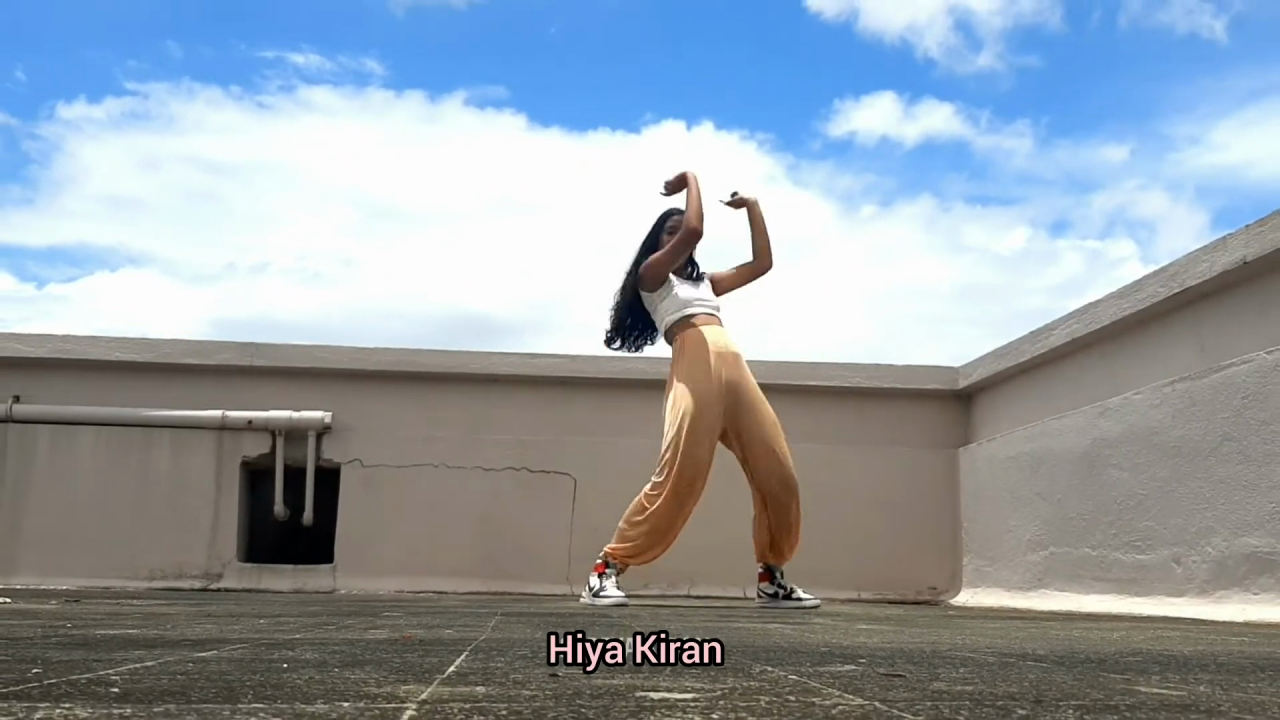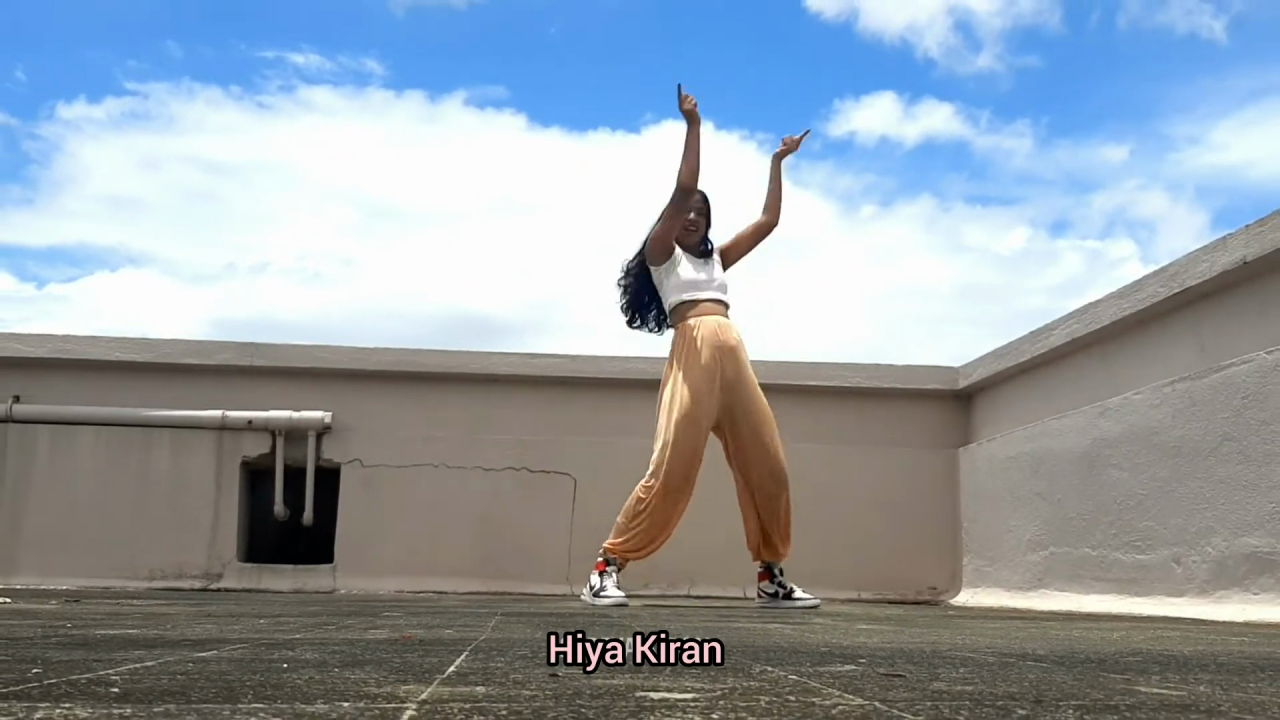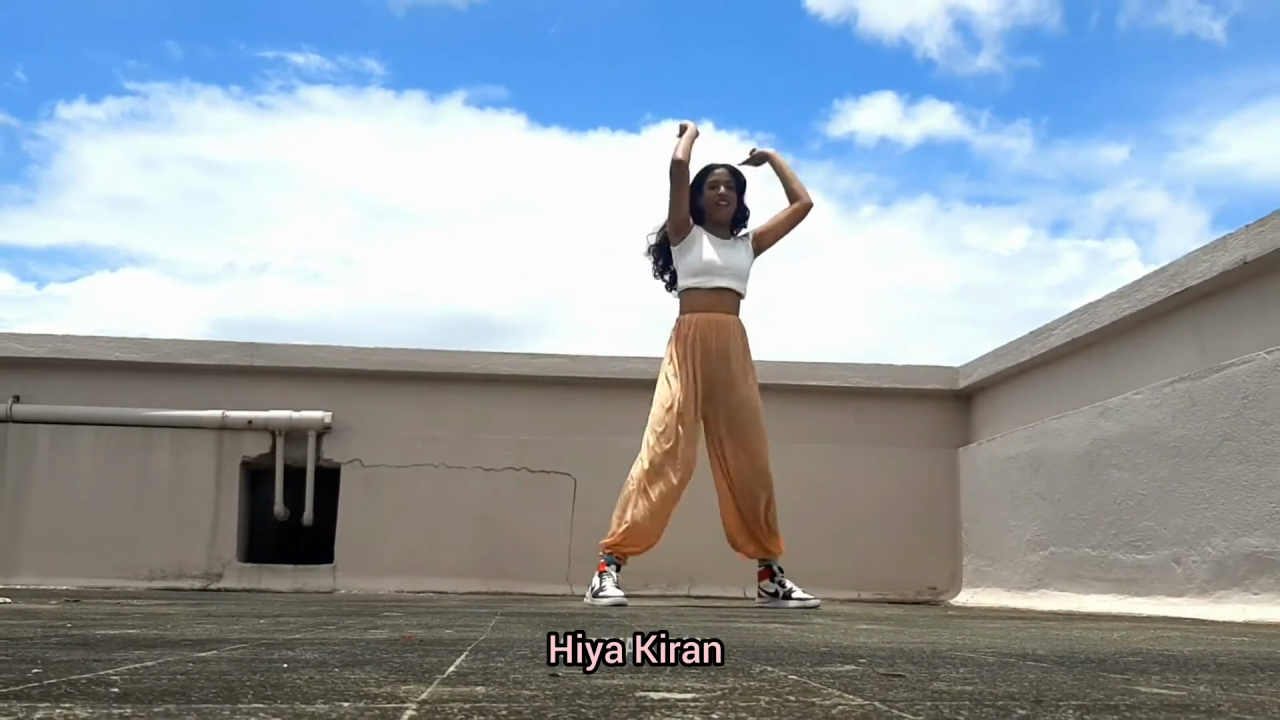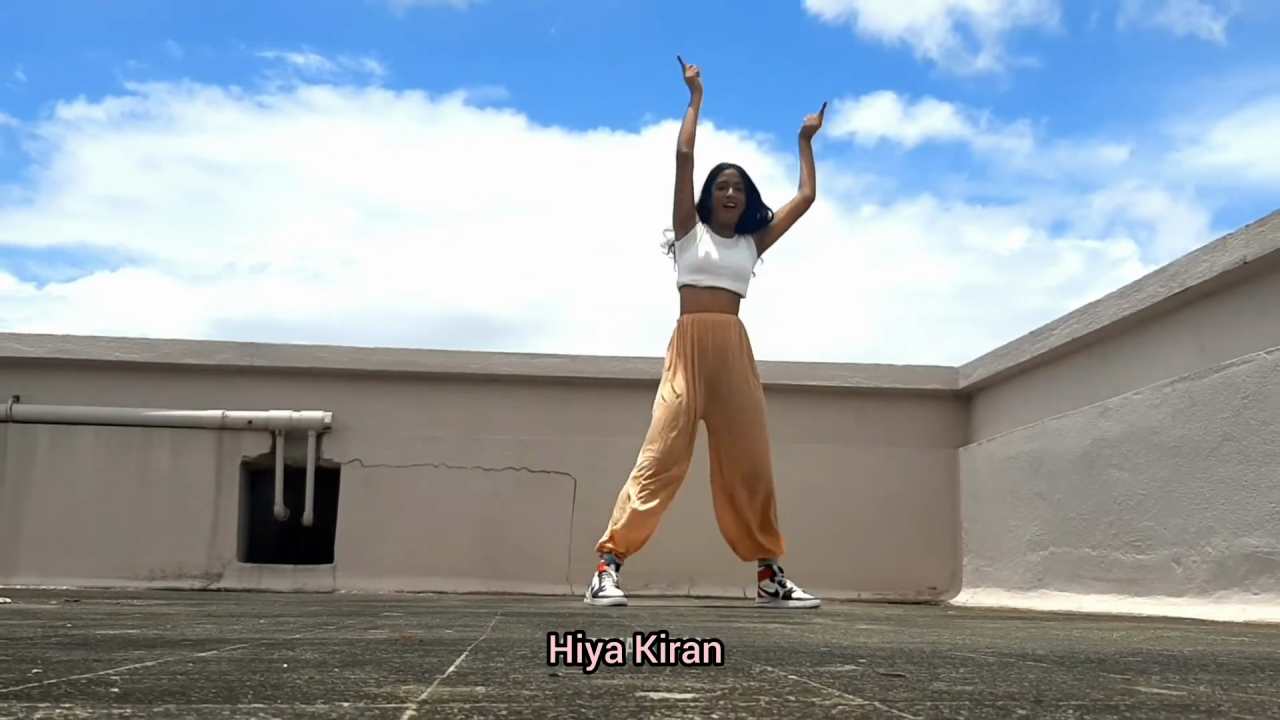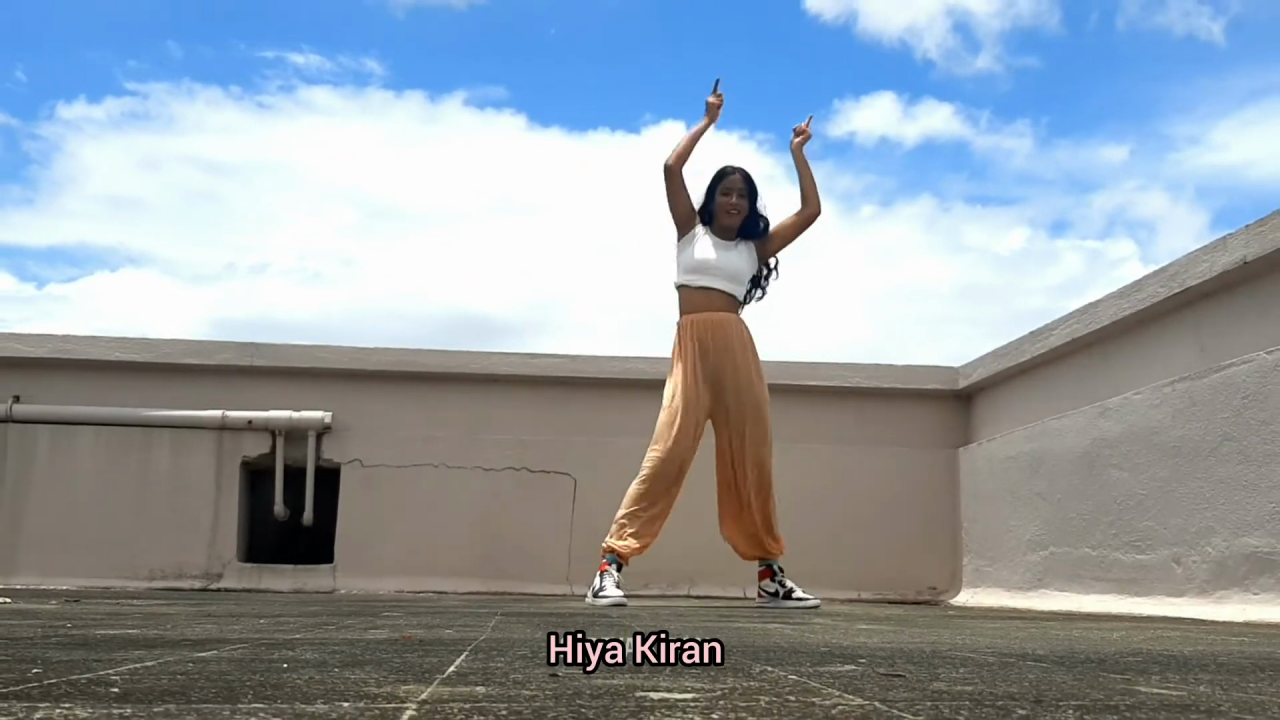
dt=0.1s
person 1, frame 1
left shoulder: (702, 281)
right shoulder: (651, 273)
left elbow: (762, 264)
right elbow: (694, 228)
left wrist: (752, 208)
right wrist: (692, 181)
left hip: (734, 368)
right hip: (693, 367)
left knee: (779, 476)
right knee: (679, 475)
left ankle: (771, 576)
right ankle: (608, 567)
person 1, frame 2
left shoulder: (716, 258)
right shoulder: (660, 251)
left elbow: (769, 221)
right elbow: (683, 192)
left wrist: (777, 163)
right wrist: (694, 133)
left hip: (735, 360)
right hip: (691, 354)
left knee: (768, 469)
right knee: (673, 468)
left ankle: (771, 574)
right ankle: (608, 564)
person 1, frame 3
left shoulder: (749, 243)
right shoulder: (684, 233)
left elbow: (803, 205)
right elbow: (677, 165)
left wrist: (773, 160)
right wrist: (690, 134)
left hip: (733, 355)
right hip: (689, 352)
left knee: (750, 465)
right knee: (662, 457)
left ankle: (770, 574)
right ankle: (607, 566)
person 1, frame 4
left shoulder: (755, 241)
right shoulder: (690, 228)
left elbow: (807, 200)
right elbow: (683, 158)
left wrist: (805, 143)
right wrist: (694, 101)
left hip: (735, 349)
right hip: (688, 346)
left knee: (749, 465)
right knee: (663, 457)
left ankle: (769, 574)
right ankle: (608, 564)
person 1, frame 5
left shoulder: (755, 248)
right shoulder: (690, 229)
left elbow: (811, 211)
right elbow: (671, 168)
left wrist: (798, 153)
right wrist: (707, 121)
left hip: (739, 351)
right hip: (692, 347)
left knee: (751, 463)
right knee: (666, 457)
left ankle: (770, 573)
right ankle: (611, 563)
